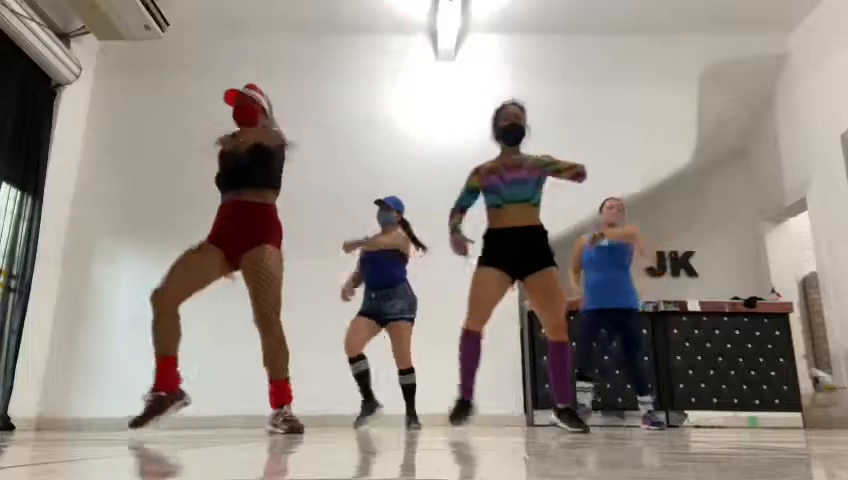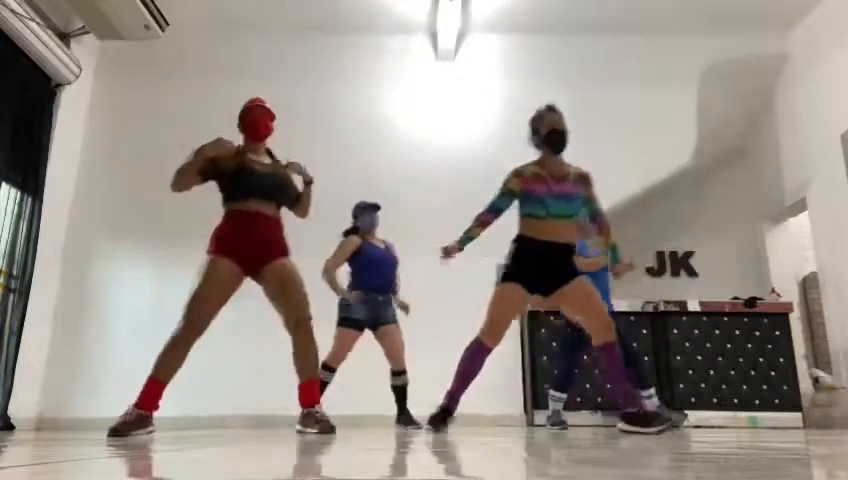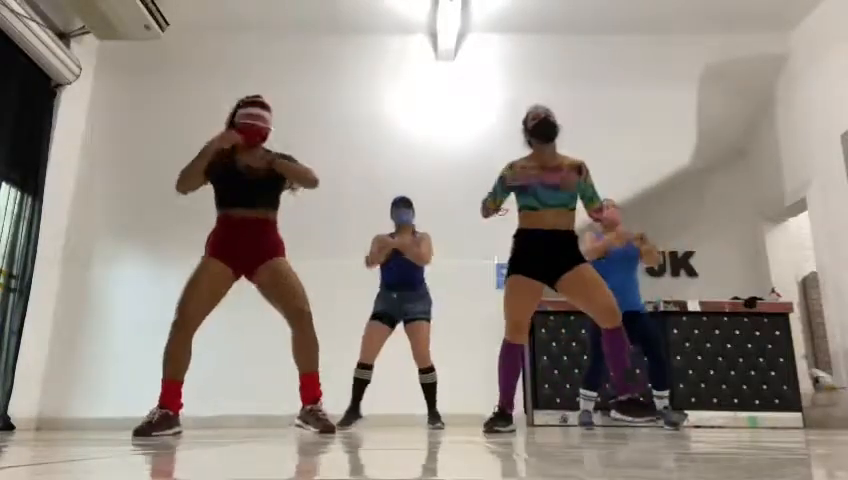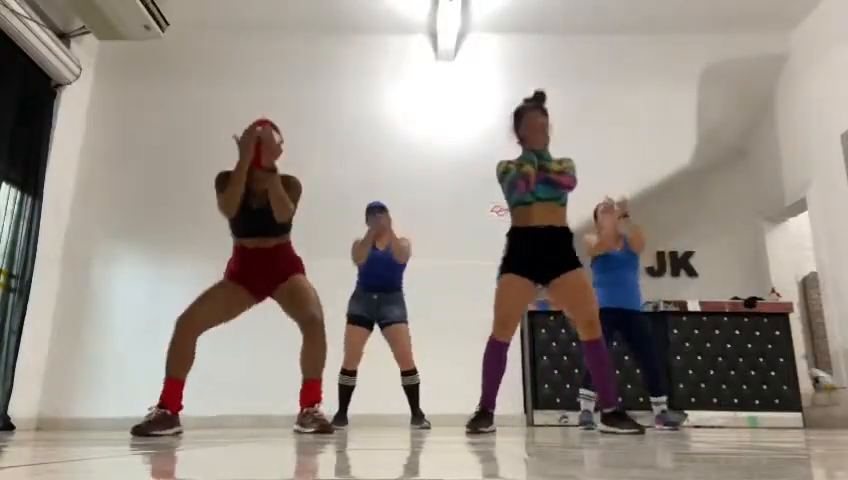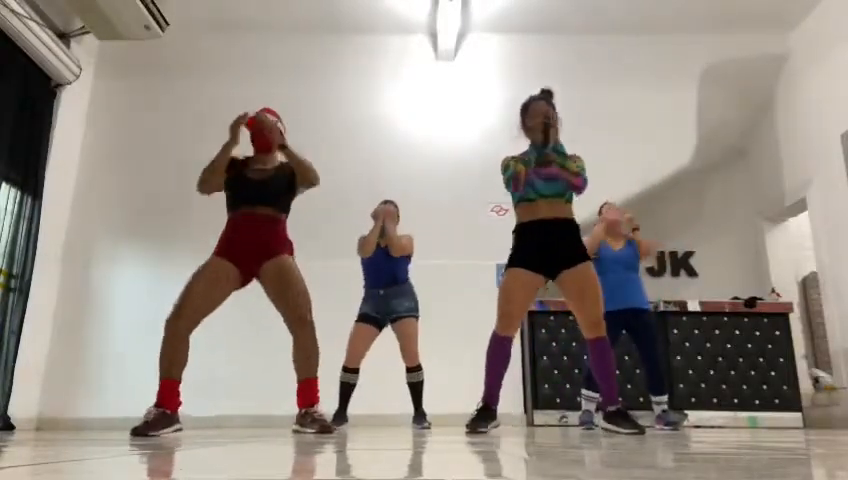
dt=1s
person 1, frame 1
left shoulder: (539, 164)
right shoulder: (482, 171)
left elbow: (579, 173)
right elbow: (459, 209)
left wrist: (558, 167)
right wrist: (456, 233)
left hip: (534, 245)
right hip: (497, 246)
left knee: (557, 323)
right knee: (474, 319)
left ankle: (564, 407)
right ankle: (465, 398)
person 1, frame 2
left shoulder: (581, 178)
right shoulder: (523, 176)
left elbow: (596, 217)
right elbow: (491, 213)
left wrist: (614, 253)
right wrist: (460, 243)
left hip: (563, 264)
right hip: (526, 261)
left knee: (604, 326)
right knee: (491, 333)
left ankle: (632, 410)
right ankle: (448, 405)
person 1, frame 3
left shoulder: (576, 167)
right shoulder: (516, 169)
left elbow: (597, 214)
right elbow: (487, 210)
left wrist: (578, 187)
right wrist: (506, 182)
left hip: (565, 250)
right hip: (528, 250)
left knee: (610, 313)
right knee: (515, 332)
left ankle: (624, 397)
right ankle: (504, 411)
person 1, frame 4
left shoulder: (563, 163)
right shoulder: (507, 167)
left elbow: (568, 182)
right elbow: (521, 186)
left wrist: (542, 150)
right wrist: (530, 150)
left hip: (560, 248)
right hip: (522, 248)
left knee: (591, 325)
right knee: (502, 329)
left ankle: (610, 410)
right ankle: (485, 410)
person 1, frame 5
left shoulder: (571, 160)
right shoulder: (512, 161)
left elbow: (580, 184)
right elbow: (515, 184)
left wrist: (555, 145)
right wrist: (535, 146)
left hip: (568, 242)
right hip: (528, 243)
left knee: (595, 323)
right knee: (505, 324)
left ankle: (612, 409)
right ankle: (488, 407)
person 2, frame 1
left shoulder: (270, 144)
right shoulder: (226, 154)
left elbow: (274, 134)
left wrist: (238, 136)
left hip: (261, 232)
right hip: (222, 233)
left knee: (268, 319)
right knee: (163, 295)
left ankle: (281, 408)
right ankle: (167, 389)
person 2, frame 2
left shoulder: (277, 169)
right shoulder: (224, 157)
left elbow: (302, 210)
right elbow: (178, 185)
left wrist: (307, 182)
right wrist: (204, 155)
left hip: (272, 246)
right hip: (231, 243)
left knee: (302, 321)
right knee: (192, 323)
left ankle: (310, 409)
right ankle: (143, 410)
person 2, frame 3
left shoulder: (278, 162)
right shoulder: (218, 155)
left elbow: (312, 181)
right elbow: (183, 186)
left wrist: (269, 158)
right wrist: (214, 145)
left hip: (266, 246)
right hip: (224, 246)
left knee: (301, 314)
right knee: (183, 320)
left ankle: (311, 405)
right ankle: (167, 410)
person 2, frame 4
left shoulder: (289, 183)
right shoulder: (229, 179)
left elbow: (284, 215)
right elbow: (228, 209)
left wrist: (269, 166)
right wrist: (244, 159)
left hip: (284, 267)
right hip: (243, 270)
left knee: (314, 321)
right knee: (186, 323)
left ankle: (310, 409)
right ankle: (168, 410)
person 2, frame 5
left shoulder: (289, 170)
right shoulder: (234, 165)
left elbow: (312, 179)
right elbow: (204, 186)
left wrist: (282, 145)
right wrist: (231, 141)
left hip: (274, 248)
right hip: (231, 248)
left knee: (303, 321)
right knee: (176, 322)
left ankle: (308, 409)
right ankle: (166, 408)
person 3, frame 1
left shoulder: (400, 237)
right shoulder: (368, 241)
left elbow: (378, 244)
right elbow: (359, 274)
left wrist: (354, 244)
right wrist: (348, 285)
left hip: (398, 299)
right hip: (371, 302)
left knee: (402, 357)
right knee: (351, 346)
left ankle: (411, 412)
right ankle: (369, 401)
person 3, frame 2
left shoulder: (388, 247)
right shoulder: (353, 241)
right elbow: (328, 269)
left wrist: (397, 298)
right wrist: (342, 293)
left hip: (384, 307)
right hip: (357, 304)
left knee: (399, 358)
right knee: (337, 355)
left ankle: (403, 413)
person 3, frame 3
left shoulder: (421, 237)
right shoulder: (381, 239)
left elbow: (424, 259)
right elbow: (370, 262)
left wrist: (398, 244)
right wrist: (388, 247)
left hip: (416, 299)
right hip: (386, 299)
left knee: (422, 356)
right knee: (366, 354)
left ankle: (433, 412)
right ankle: (354, 408)
person 3, frame 4
left shoulder: (401, 242)
right shoulder: (360, 243)
left elbow: (402, 257)
right elbow: (359, 260)
left wrist: (389, 231)
right wrist: (371, 233)
left hip: (392, 302)
right hip: (362, 301)
left knee: (405, 359)
right knee: (350, 359)
left ankle: (416, 413)
right ankle: (341, 413)
person 3, frame 5
left shoulder: (405, 240)
right shoulder: (365, 240)
left elbow: (395, 250)
right elbow: (366, 251)
left wrist: (389, 221)
right wrist: (378, 221)
left hip: (401, 298)
right hip: (372, 301)
left knee: (411, 357)
right knee: (352, 357)
left ankle: (419, 413)
right ankle: (341, 412)
person 4, frame 1
left shoulder: (628, 234)
right shoulder: (584, 241)
left elbow: (631, 235)
right elbow: (573, 270)
left wrist: (602, 235)
right wrist: (574, 288)
left hip: (625, 308)
right hip: (593, 308)
left knee: (633, 360)
right knee: (582, 352)
left ankle: (647, 411)
right ankle: (583, 405)
person 4, frame 2
left shoulder: (602, 244)
left elbow: (616, 272)
right elbow: (582, 264)
left wrist: (625, 267)
right wrist: (605, 260)
left knee: (631, 358)
right knee: (569, 362)
left ankle: (655, 408)
right ankle: (555, 411)
person 4, frame 3
left shoulder: (632, 238)
right shoulder: (592, 237)
left elbow: (656, 260)
right elbow: (589, 254)
left wrist: (643, 241)
right wrist: (611, 239)
left hip: (633, 309)
left knee: (657, 353)
right knee: (598, 359)
left ankle: (663, 408)
right ankle: (585, 410)
person 4, frame 4
left shoulder: (629, 240)
right shoulder: (592, 240)
left elbow: (638, 245)
right elbow: (605, 245)
left wrist: (624, 216)
right wrist: (608, 214)
left hip: (632, 309)
right hip: (603, 308)
left knee: (649, 360)
left ankle: (661, 412)
right ankle: (586, 412)
person 4, frame 5
left shoulder: (633, 240)
right shoulder: (595, 240)
left elbow: (648, 251)
right elbow: (587, 249)
left wrist: (633, 227)
right wrist: (603, 223)
left hip: (638, 309)
right hip: (607, 311)
left knee: (653, 360)
left ankle: (662, 412)
right ankle: (587, 412)
